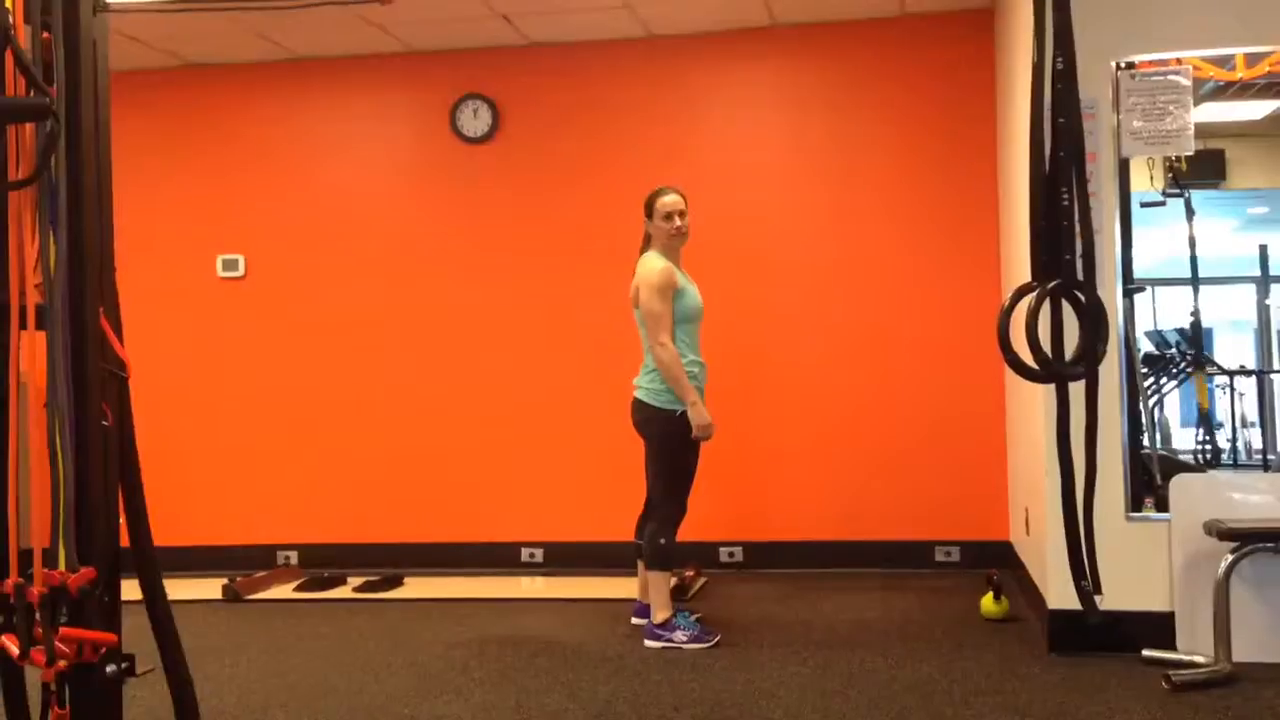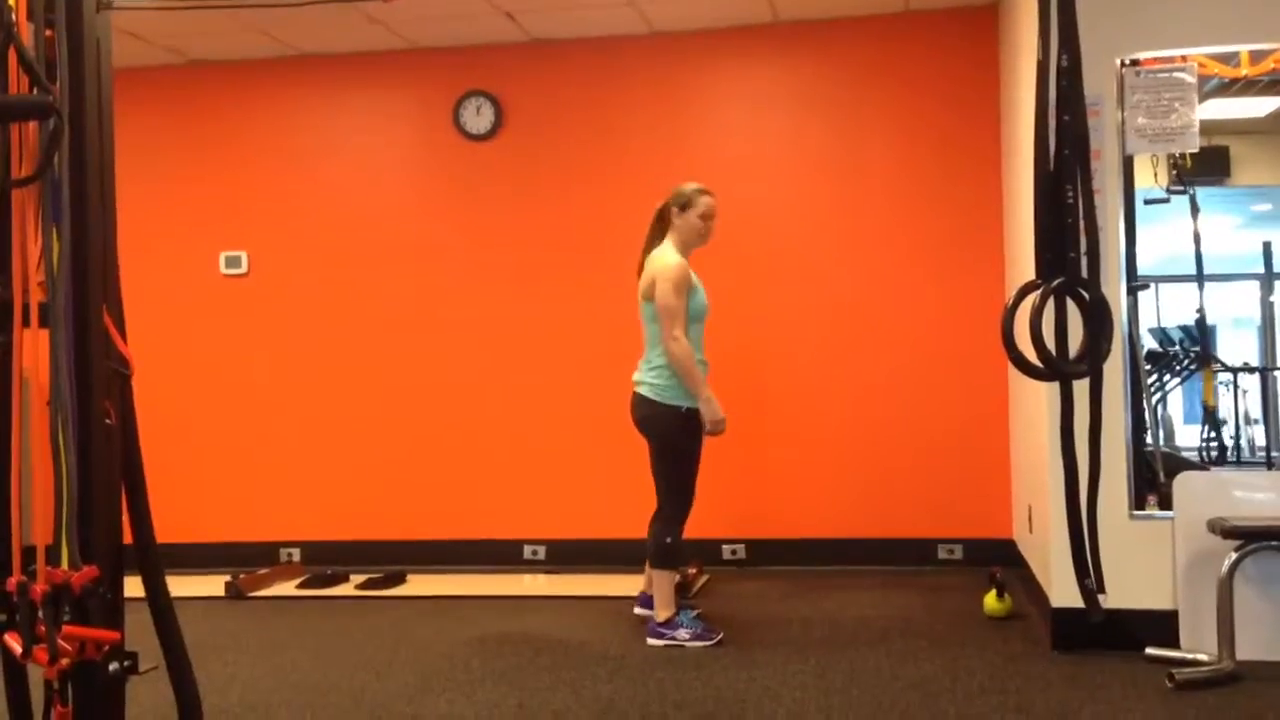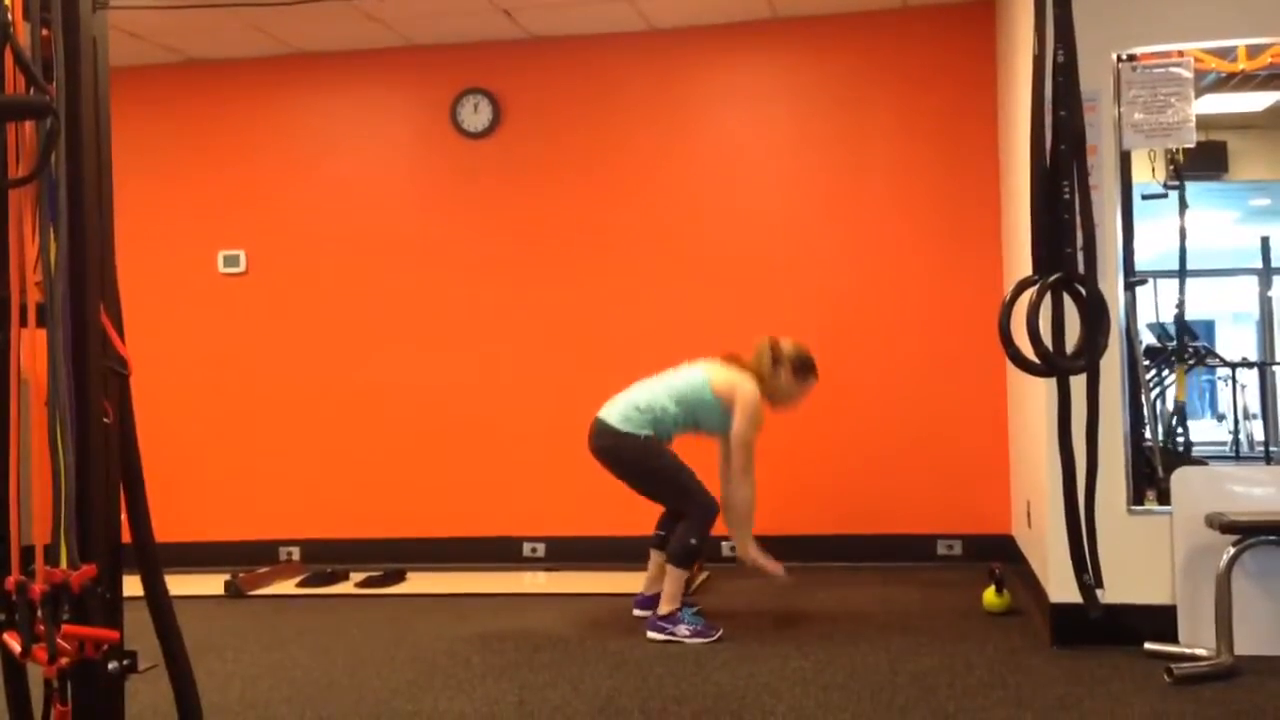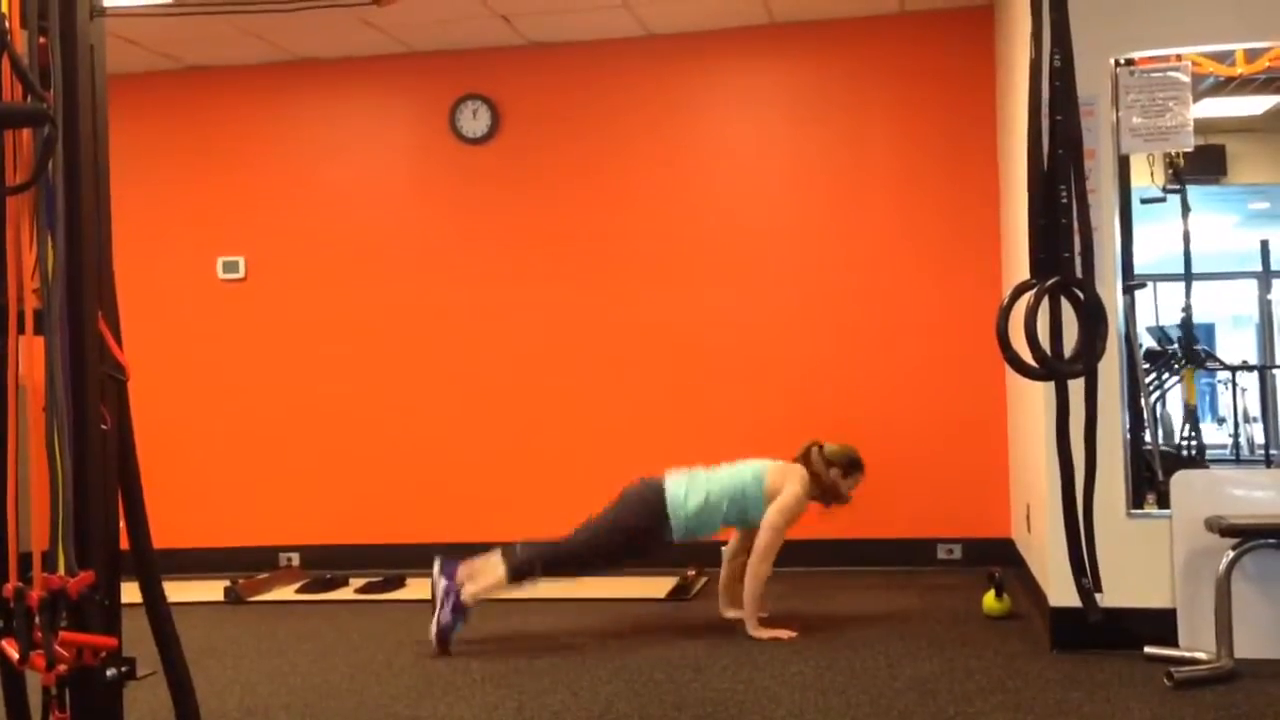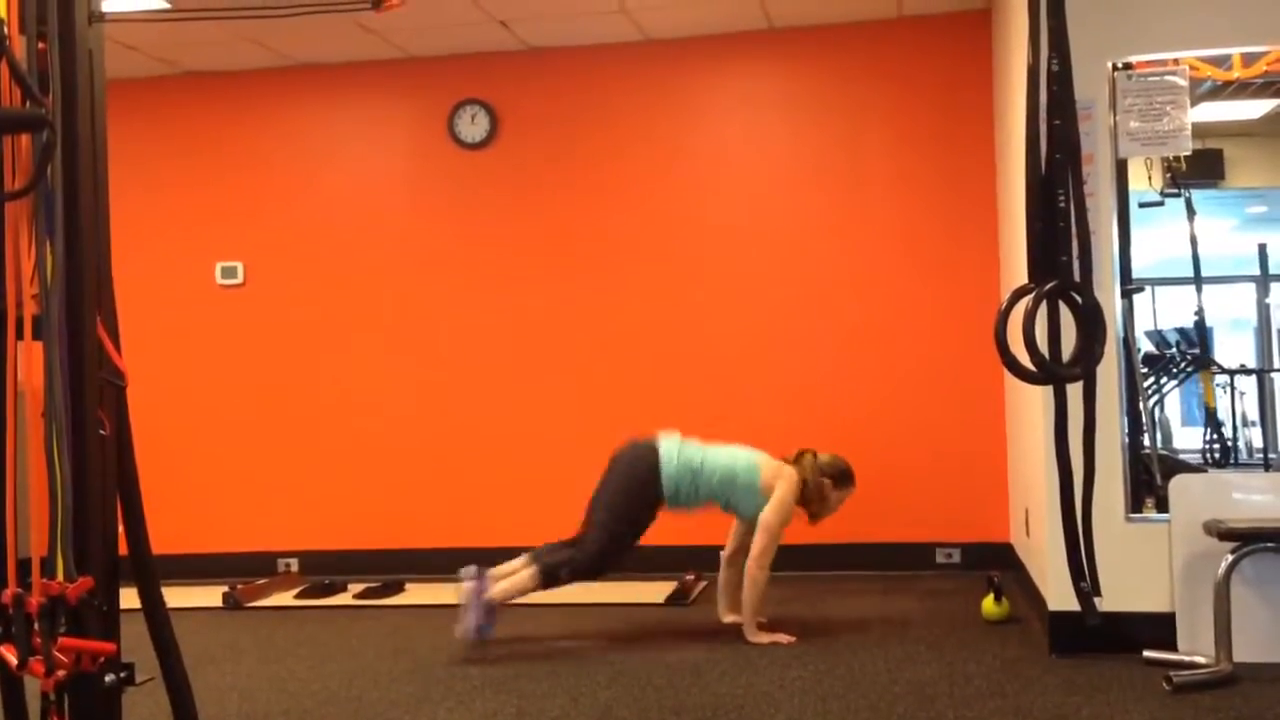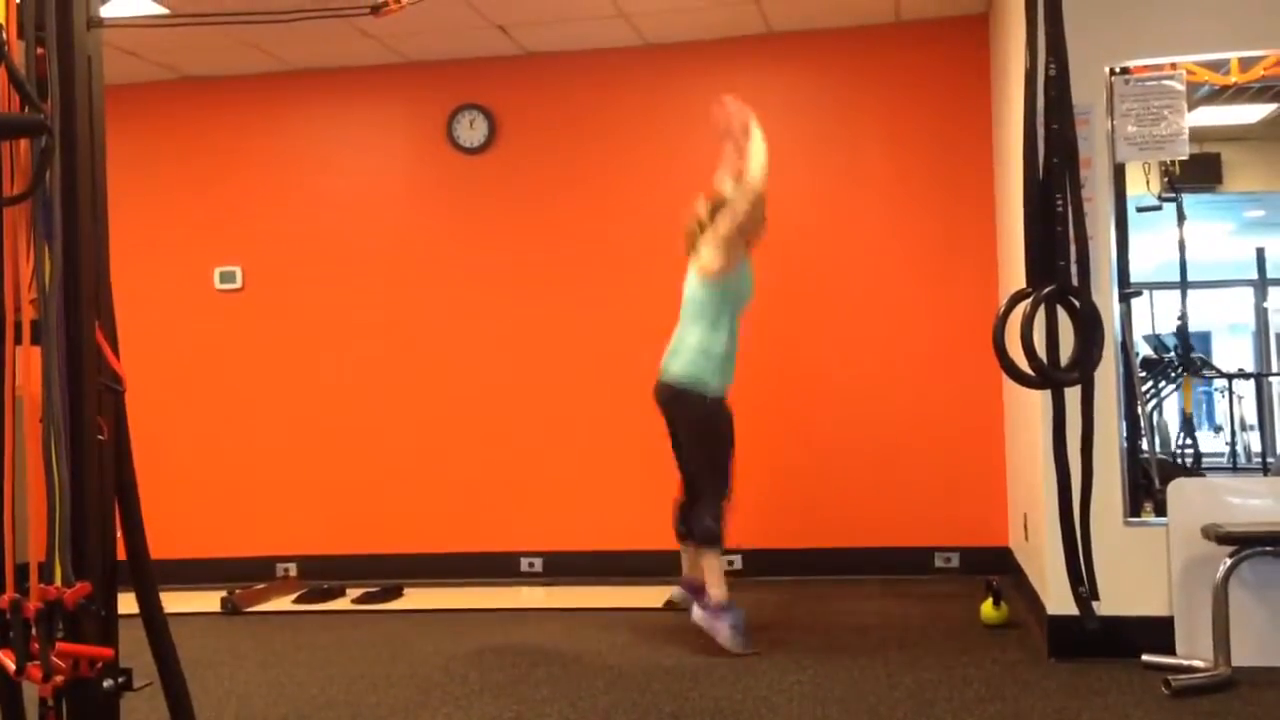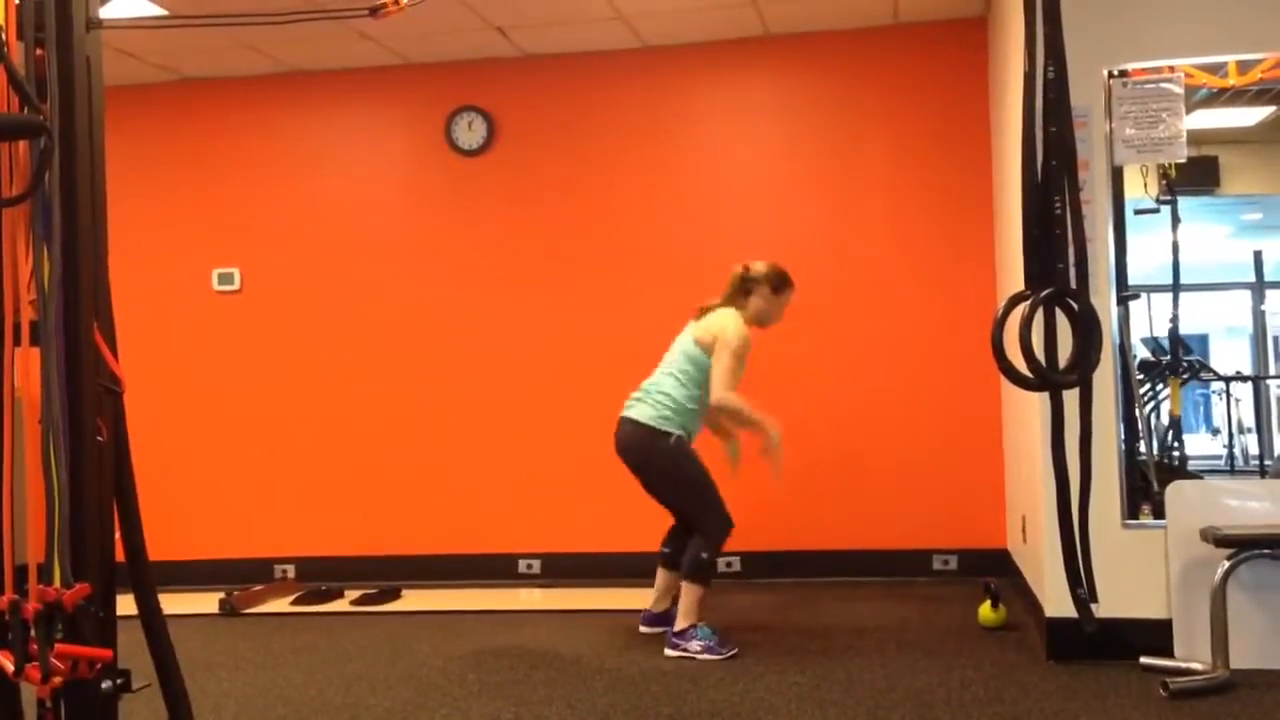
dt=0.7s
person 1, frame 1
left shoulder: (671, 269)
right shoulder: (656, 269)
right elbow: (661, 346)
left wrist: (694, 402)
right wrist: (694, 405)
left hip: (667, 404)
right hip: (666, 407)
left knee: (659, 506)
right knee: (668, 509)
left ankle: (647, 603)
right ankle: (661, 623)
person 1, frame 2
left shoulder: (671, 263)
right shoulder: (670, 264)
right elbow: (675, 342)
left wrist: (699, 399)
right wrist: (709, 401)
left hip: (663, 400)
right hip: (668, 404)
left knee: (672, 502)
right knee: (676, 505)
left ankle: (651, 595)
right ankle: (664, 620)
person 1, frame 3
left shoulder: (734, 383)
right shoulder: (749, 395)
left elbow: (730, 474)
right elbow: (741, 478)
left wrist: (739, 535)
right wrist: (747, 545)
left hip: (614, 429)
right hip: (625, 435)
left knee: (683, 506)
right knee: (700, 510)
left ankle: (650, 594)
right ankle: (666, 616)
person 1, frame 4
left shoulder: (782, 476)
right shoulder: (799, 487)
left elbow: (740, 542)
right elbow: (761, 559)
left wrist: (731, 605)
right wrist: (753, 624)
left hip: (661, 499)
right hip: (660, 515)
left knee: (571, 553)
right knee: (568, 556)
left ankle: (458, 575)
right ankle: (461, 597)
person 1, frame 5
left shoulder: (771, 480)
right shoulder: (788, 486)
left elbow: (733, 554)
right elbow: (758, 562)
left wrist: (729, 610)
right wrist: (751, 629)
left hip: (648, 460)
right hip: (652, 469)
left knee: (586, 546)
right knee: (593, 555)
left ankle: (487, 579)
right ankle: (487, 595)
person 1, frame 6
left shoulder: (713, 249)
right shoulder: (722, 247)
left elbow: (732, 193)
right elbow: (754, 187)
left wrist: (736, 147)
right wrist: (753, 134)
left hip: (680, 384)
right hip: (694, 388)
left knee: (698, 487)
right knee: (712, 490)
left ankle: (693, 582)
right ankle: (713, 600)
person 1, frame 7
left shoulder: (713, 321)
right shoulder: (735, 328)
right elbow: (721, 397)
left wrist: (729, 435)
right wrist: (766, 428)
left hip: (636, 428)
right hip: (654, 435)
left knee: (692, 519)
right knee: (713, 524)
left ankle: (658, 609)
right ankle: (684, 632)
